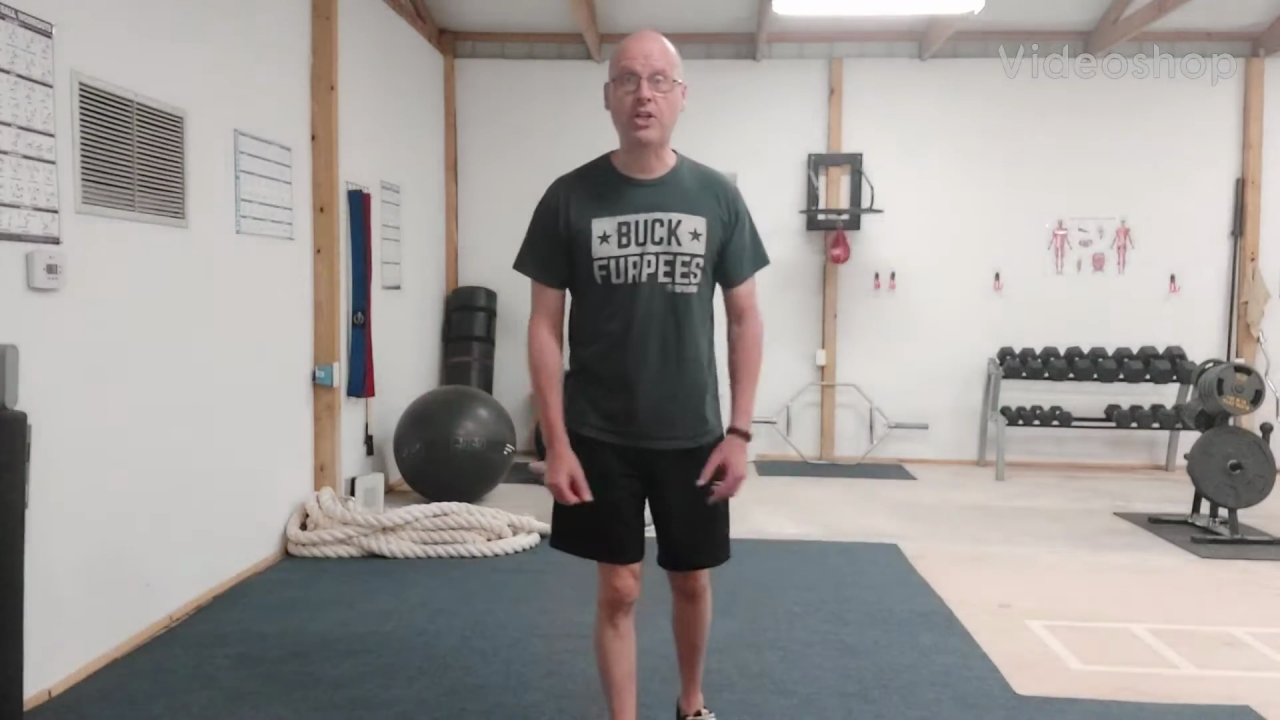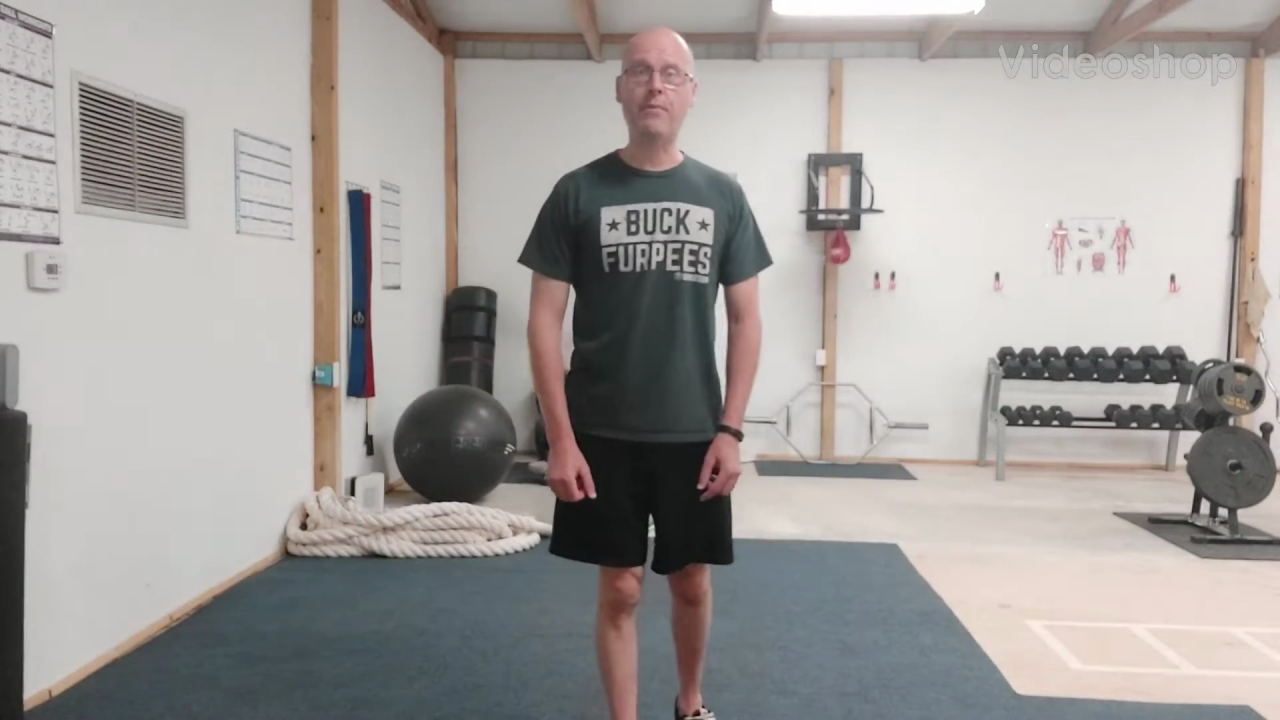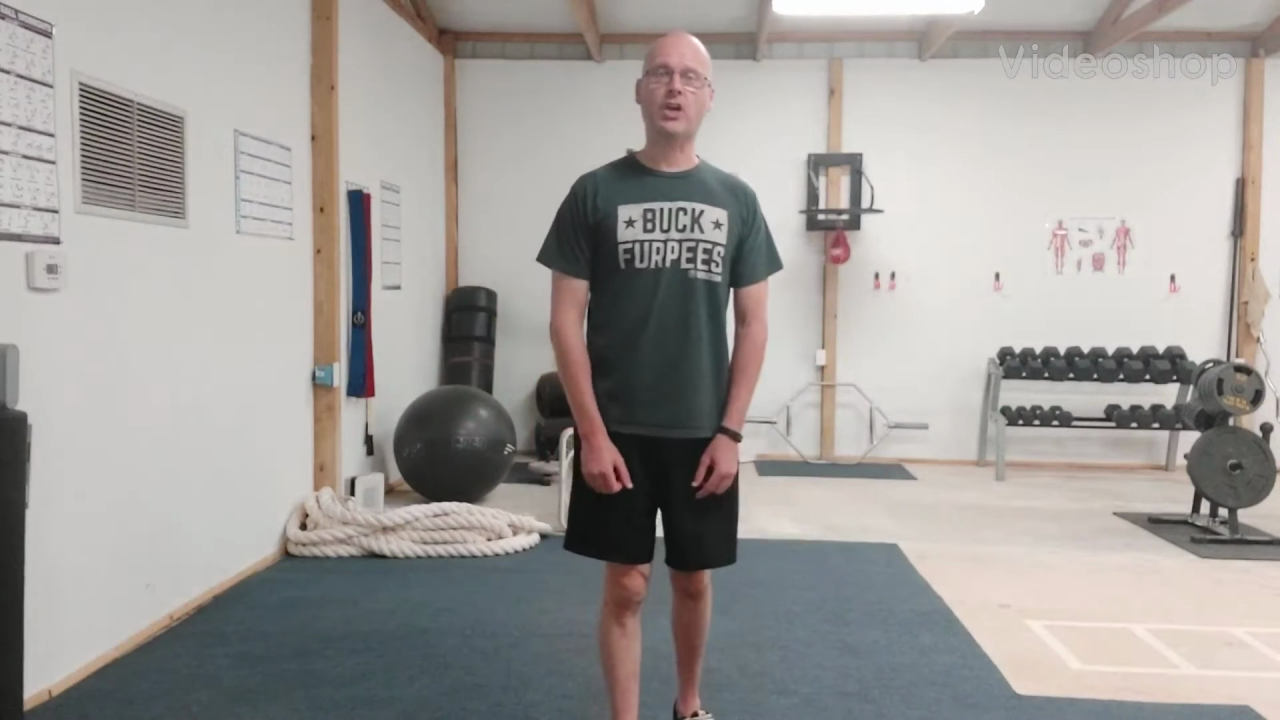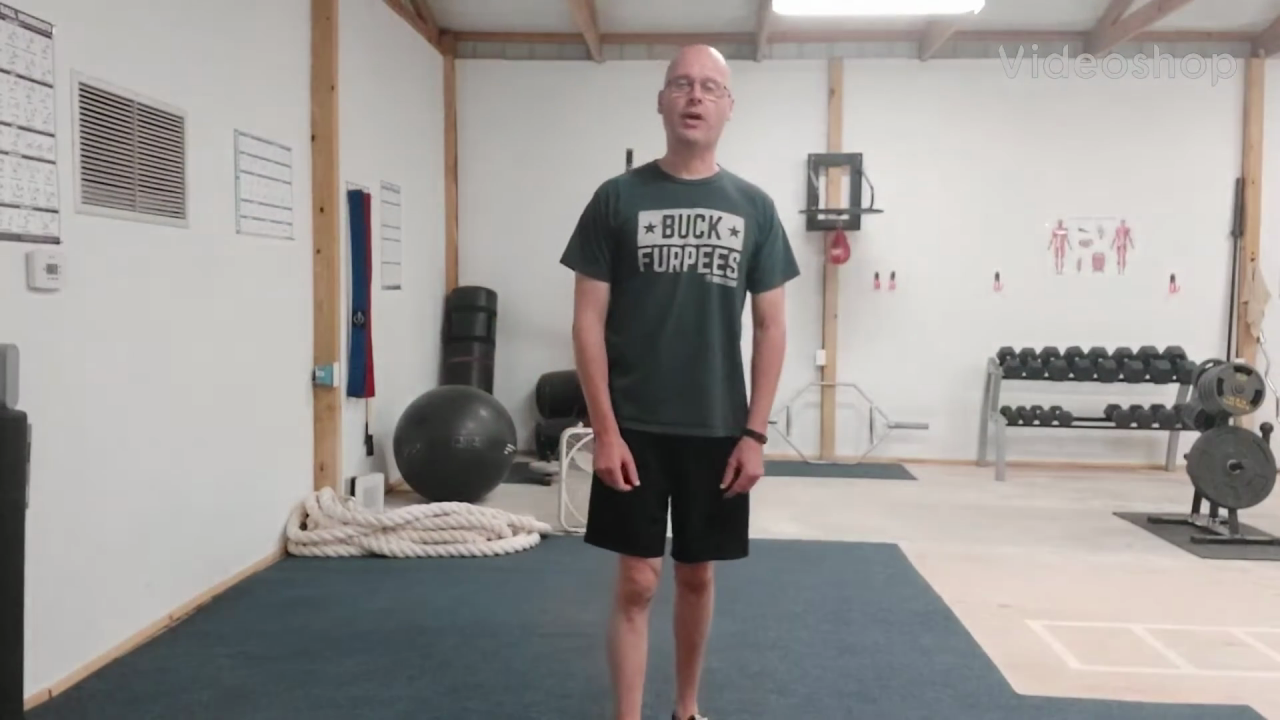
dt=0.4s
person 1, frame 1
left shoulder: (717, 196)
right shoulder: (569, 199)
left elbow: (744, 315)
right elbow: (546, 325)
left wrist: (738, 429)
right wrist: (555, 441)
left hip: (692, 434)
right hip: (602, 436)
left knee: (692, 582)
right knee: (619, 589)
person 1, frame 2
left shoulder: (722, 195)
right shoulder: (578, 192)
left elbow: (744, 320)
right elbow: (544, 321)
left wrist: (730, 430)
right wrist: (561, 438)
left hip: (693, 433)
right hip: (604, 435)
left knee: (691, 583)
right knee: (619, 589)
person 1, frame 3
left shoulder: (736, 199)
right shoulder: (595, 192)
left elbow: (752, 323)
right elbow: (567, 319)
left wrist: (730, 431)
right wrist: (593, 432)
left hip: (702, 432)
right hip: (618, 431)
left knee: (693, 580)
right knee: (625, 586)
person 1, frame 4
left shoulder: (753, 206)
right shoulder: (617, 198)
left elbow: (771, 326)
right elbow: (589, 320)
left wrist: (754, 433)
right wrist: (605, 430)
left hip: (716, 430)
right hip: (635, 428)
left knee: (697, 575)
right knee: (637, 581)
